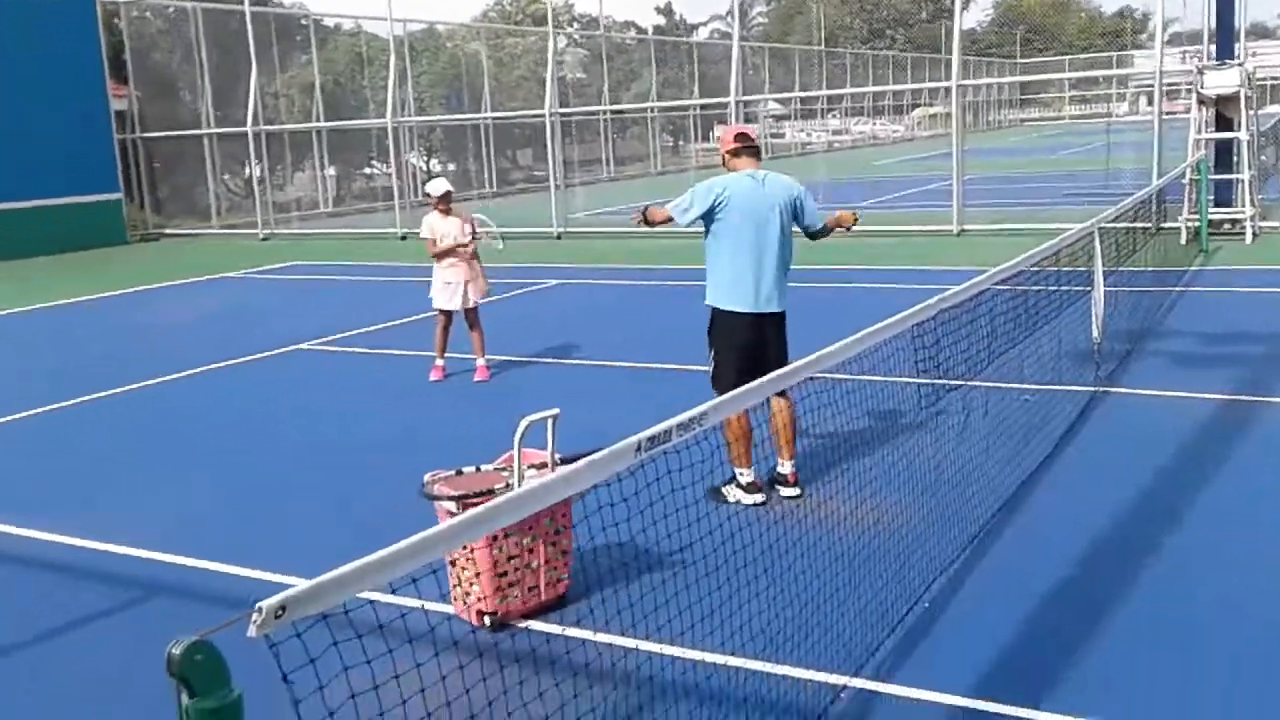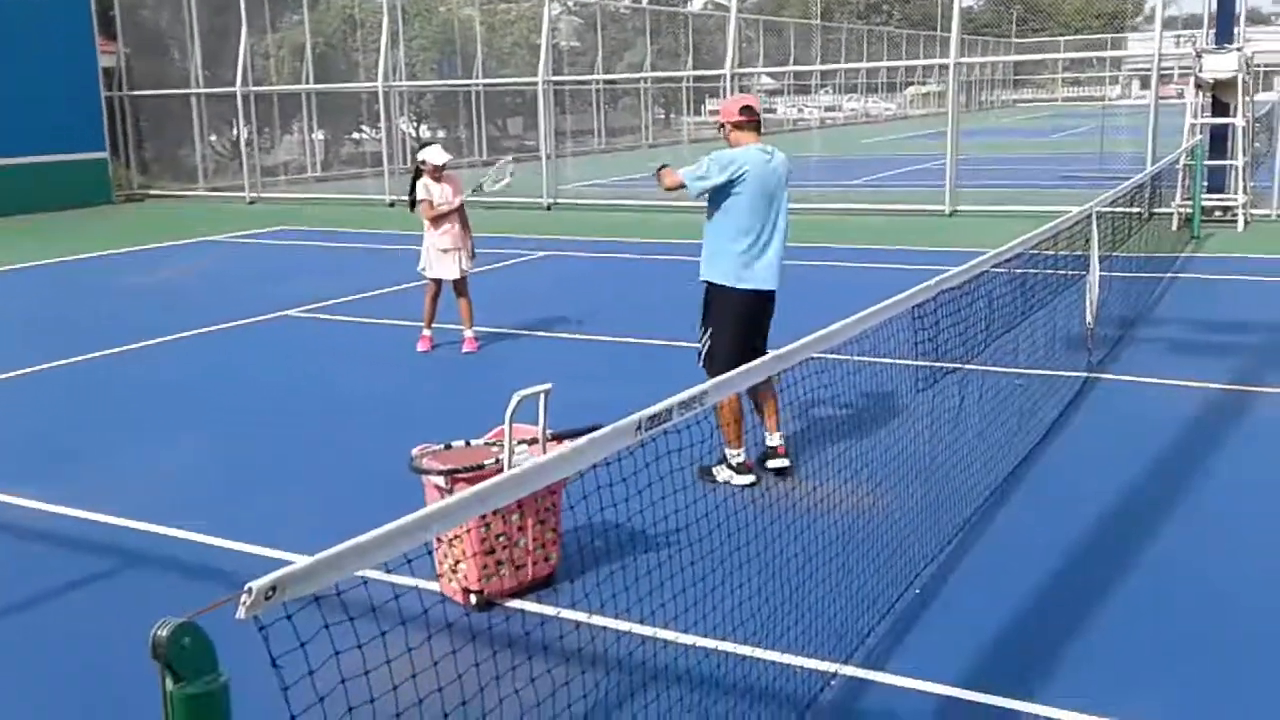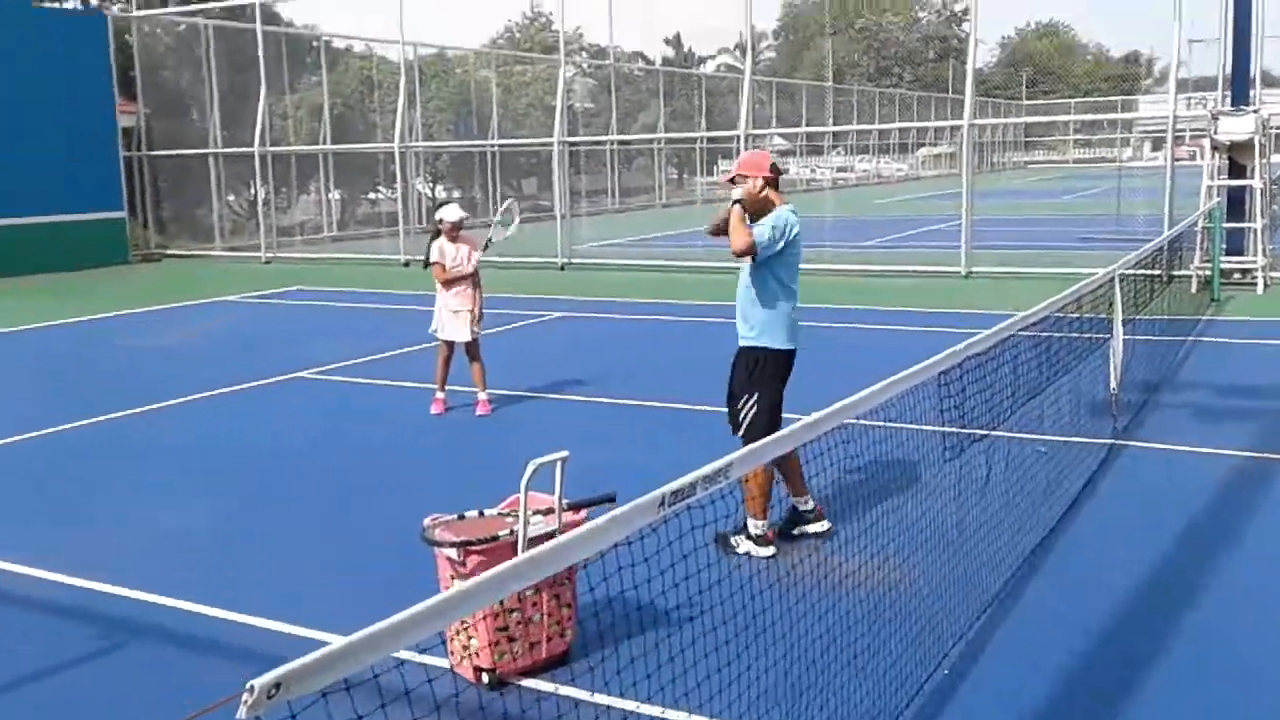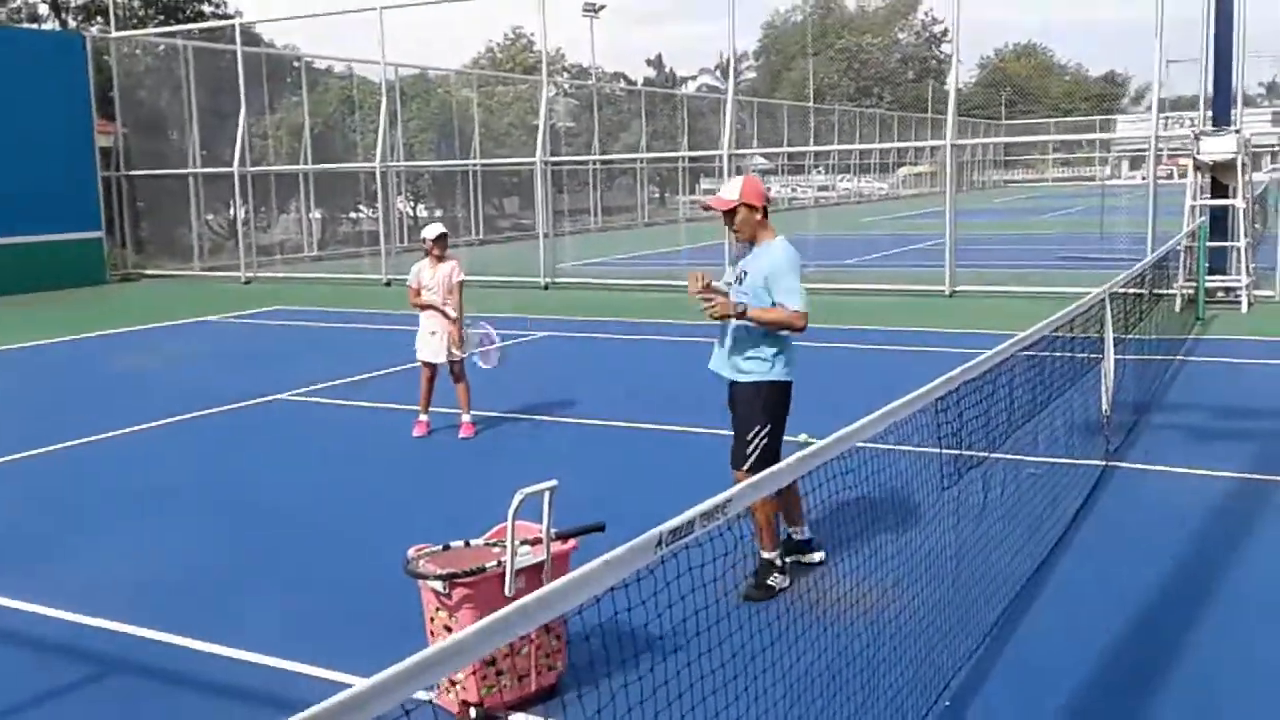
dt=0.3s
person 1, frame 1
left shoulder: (718, 188)
right shoulder: (789, 188)
left elbow: (662, 216)
right elbow: (817, 229)
left wrist: (645, 213)
right wrist: (841, 221)
left hip: (731, 309)
right hip: (772, 308)
left knee: (732, 397)
right knee: (778, 391)
left ankle: (745, 482)
right ankle: (787, 473)
person 1, frame 2
left shoulder: (731, 160)
right shoulder: (779, 163)
left elbow: (672, 182)
left wrist: (663, 169)
right wrist: (706, 173)
left hip: (728, 283)
right hip: (763, 283)
left knee: (722, 374)
right knee: (753, 366)
left ankle: (735, 462)
right ankle: (776, 446)
person 1, frame 3
left shoulder: (779, 220)
right shoulder: (774, 217)
left elbow: (740, 247)
right elbow: (716, 229)
left wrist: (737, 204)
right wrist: (736, 208)
left hip: (764, 344)
right hip: (768, 341)
left knee: (753, 439)
right knee: (765, 433)
left ankle: (757, 533)
right ankle: (805, 509)
person 1, frame 4
left shoulder: (781, 257)
right shoulder: (749, 252)
left elbow: (797, 319)
right elbow: (736, 300)
left wrist: (740, 310)
right wrist: (710, 292)
left hip: (765, 380)
right hip: (741, 376)
left knee: (748, 473)
right knee: (767, 468)
left ankle: (773, 563)
right ankle: (802, 540)
person 2, frame 1
left shoulder: (462, 217)
right shoulder: (429, 220)
left elbow: (472, 248)
right elbow: (432, 251)
left wrist: (481, 274)
right wrist: (455, 244)
left hip: (467, 276)
right hip: (444, 278)
left knee: (473, 320)
right knee: (443, 322)
left ankle: (481, 363)
right ankle: (439, 363)
person 2, frame 2
left shoulder: (452, 180)
right shoulder: (423, 185)
left elbow: (462, 213)
right elbow: (429, 215)
left wrist: (469, 240)
right wrist: (452, 206)
left hip: (458, 243)
right hip: (436, 245)
left knee: (462, 290)
right knee: (433, 290)
left ankle: (469, 334)
right ankle: (426, 334)
person 2, frame 3
left shoulder: (469, 243)
right shoulder: (438, 246)
left elbow: (475, 277)
right elbow: (441, 278)
left wrist: (478, 304)
right wrist: (466, 271)
left hip: (469, 306)
right hip: (448, 307)
left knee: (474, 353)
right knee: (445, 353)
left ankle: (483, 397)
right ankle: (440, 397)
person 2, frame 4
left shoulder: (453, 265)
right shoulder: (418, 268)
left elbow: (457, 299)
right elbow: (413, 299)
left wrist: (457, 327)
right wrist: (435, 303)
left hip: (451, 328)
right hip: (429, 329)
left knee: (458, 374)
right knee: (428, 375)
left ankle: (466, 419)
right ankle: (422, 419)
